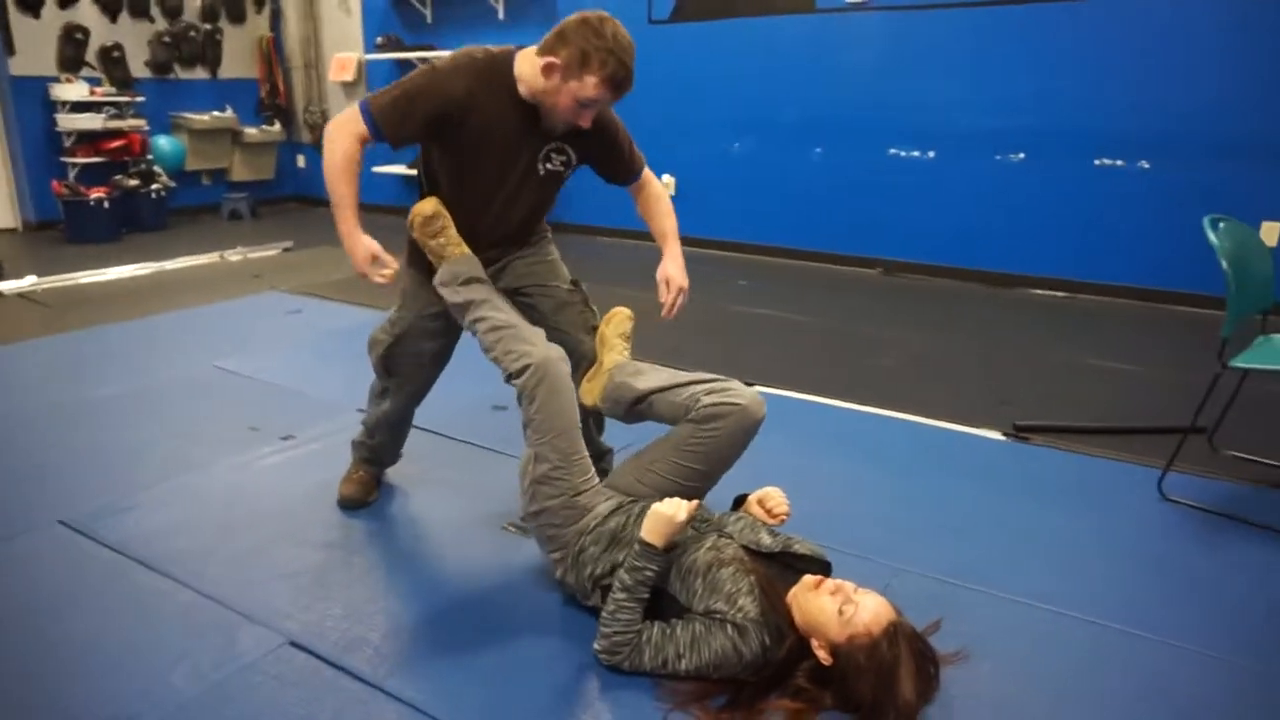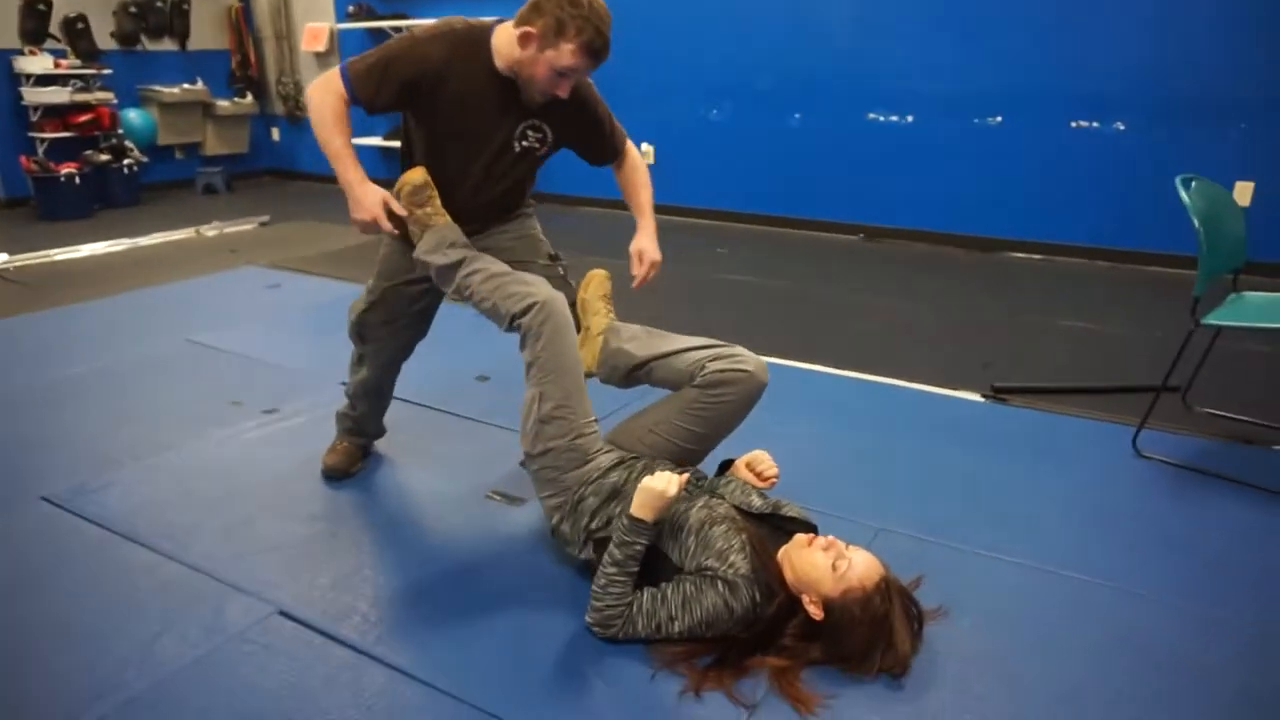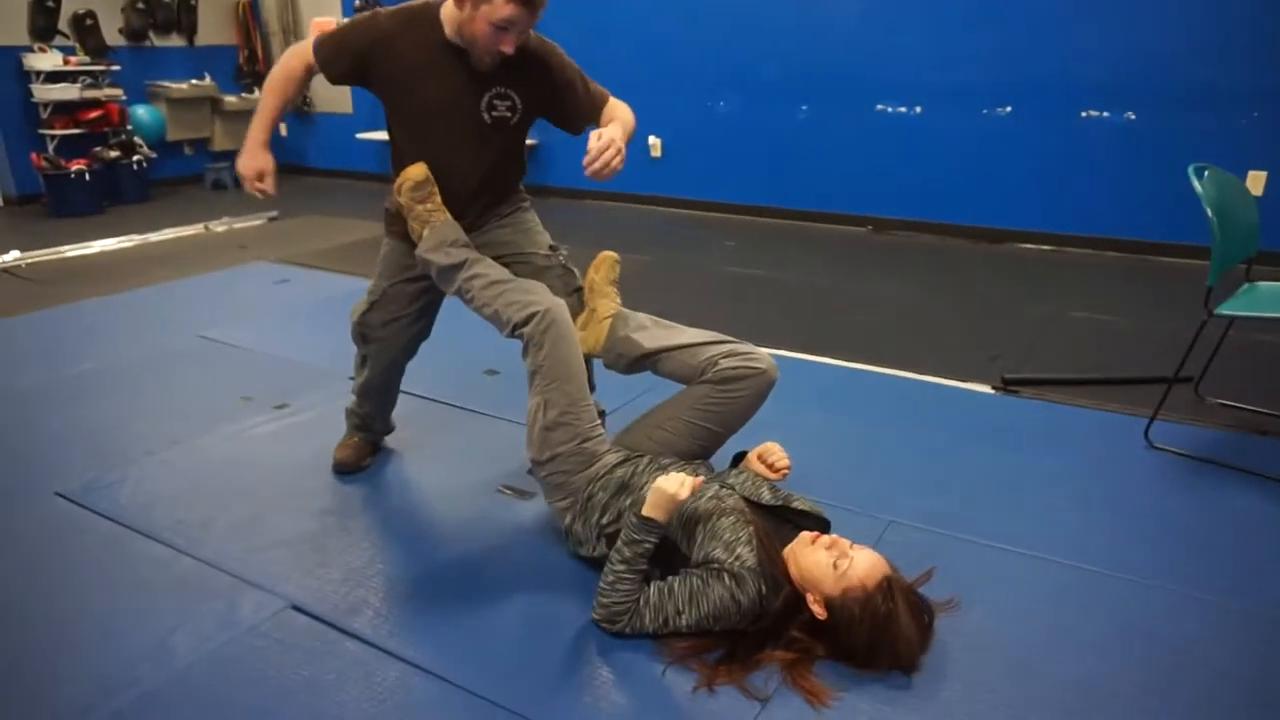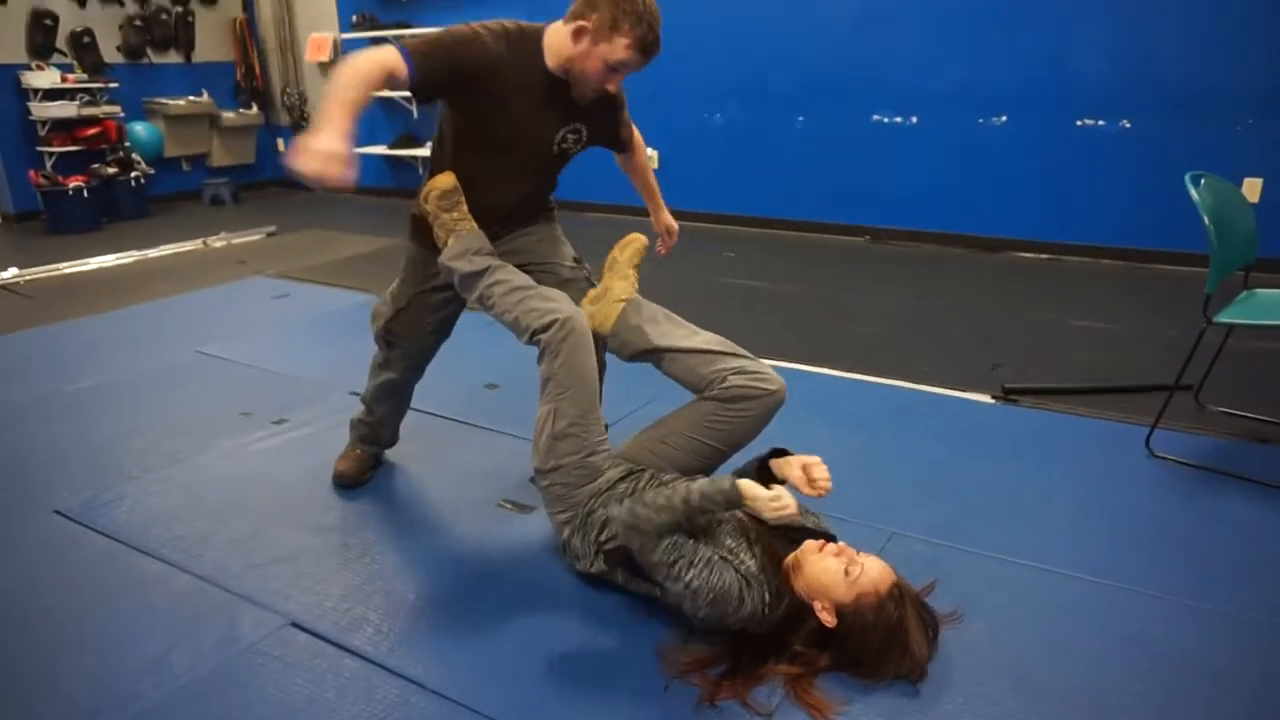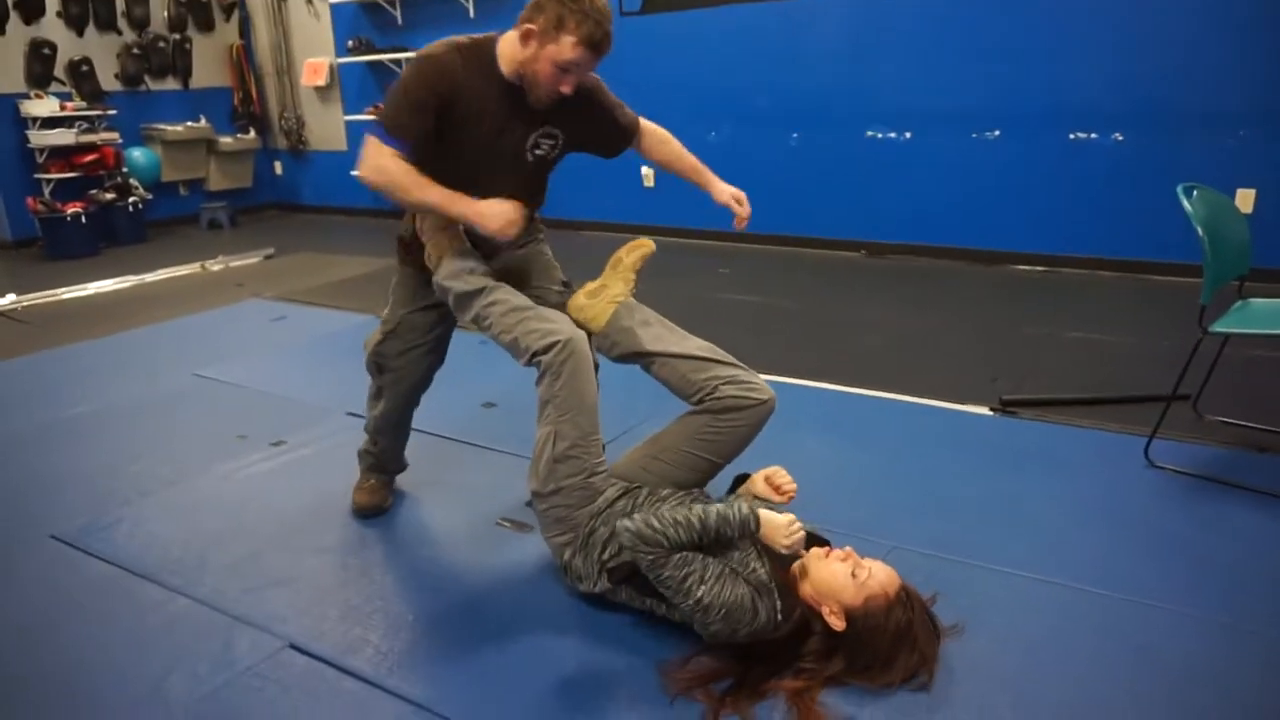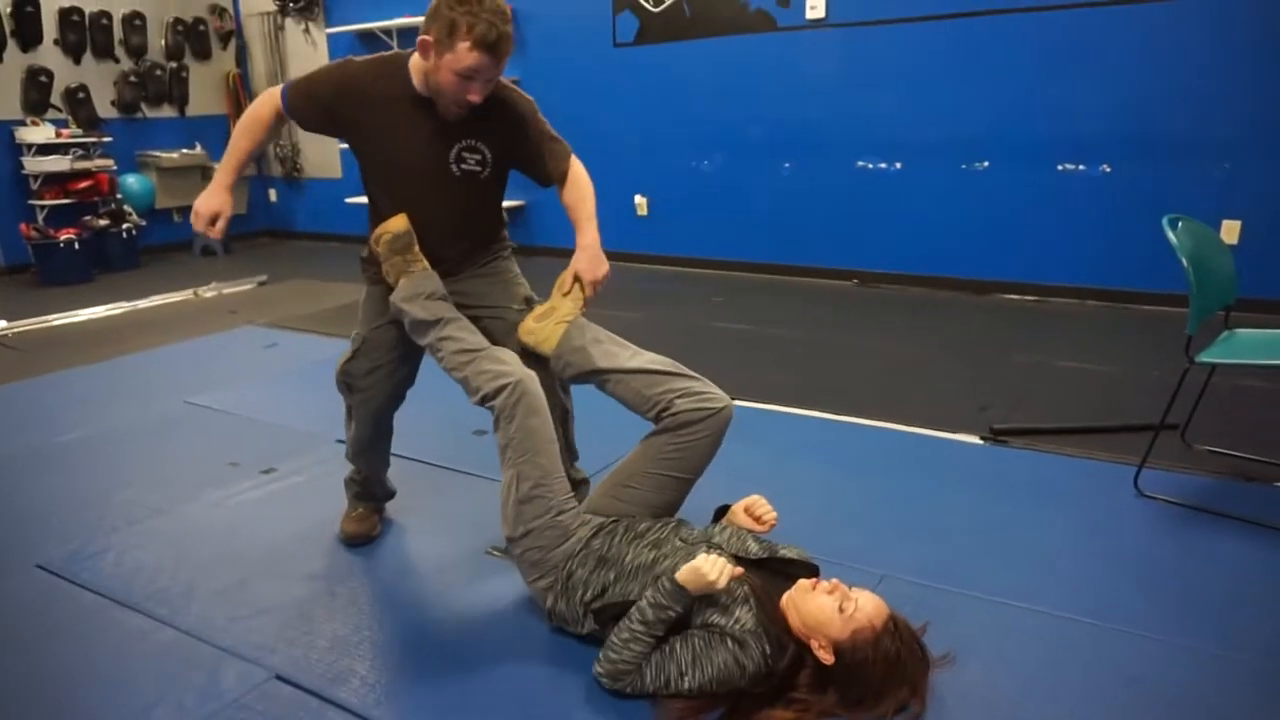
dt=0.4s
person 1, frame 1
left shoulder: (744, 640)
right shoulder: (804, 568)
left elbow: (616, 646)
left wrist: (648, 544)
right wrist: (749, 509)
left hip: (588, 541)
right hip: (632, 507)
left knee: (542, 365)
right knee: (738, 406)
left ankle: (457, 269)
right ankle: (613, 380)
person 1, frame 2
left shoulder: (736, 596)
right shoulder: (789, 528)
left elbow: (609, 618)
left wrist: (641, 518)
right wrist: (737, 474)
left hip: (584, 494)
right hip: (634, 466)
left knee: (544, 306)
right knee: (741, 372)
left ankle: (439, 241)
right ankle: (603, 344)
person 1, frame 3
left shoulder: (741, 591)
right shoulder: (800, 524)
left elbow: (615, 613)
left wrist: (650, 517)
right wrist: (750, 466)
left hip: (593, 495)
right hip: (638, 466)
left knee: (544, 315)
right knee: (750, 369)
left ankle: (439, 238)
right ankle: (609, 327)
person 1, frame 4
left shoulder: (738, 595)
right shoulder: (798, 539)
left elbow: (631, 520)
right elbow: (753, 498)
left wrist: (743, 489)
right wrist: (784, 471)
left hip: (588, 511)
right hip: (625, 480)
left knee: (564, 321)
right knee: (758, 388)
left ankle: (464, 251)
right ankle: (621, 316)
person 1, frame 5
left shoulder: (754, 612)
right shoulder: (800, 555)
left elbow: (642, 533)
left wrist: (747, 510)
right wrist: (750, 490)
left hip: (591, 535)
right hip: (629, 496)
left knee: (562, 340)
right knee: (747, 395)
left ankle: (455, 266)
right ankle: (609, 312)
person 1, frame 6
left shoulder: (745, 653)
right shoulder: (792, 573)
left elbow: (616, 669)
left wrist: (678, 586)
right wrist: (732, 521)
left hip: (568, 565)
right hip: (612, 530)
left knee: (515, 387)
right knee: (703, 406)
left ankle: (415, 284)
right ankle: (559, 331)
person 2, frame 1
left shoulder: (593, 121)
right shoulder: (460, 82)
left elbow: (643, 183)
right elbow: (345, 129)
left wrist: (671, 254)
right wrist: (349, 230)
left hip: (522, 250)
left knee: (584, 355)
right knee: (402, 366)
left ankle: (589, 473)
right ankle: (369, 461)
person 2, frame 2
left shoulder: (572, 94)
right shoulder: (436, 51)
left elbow: (625, 156)
right elbow: (326, 91)
left wrist: (645, 228)
right wrist: (355, 184)
left hip: (502, 224)
right knee: (378, 335)
right ankle: (355, 432)
person 2, frame 3
left shoulder: (536, 59)
left elbow: (614, 110)
right elbow: (303, 59)
left wrist: (614, 132)
right wrist: (257, 142)
left hip: (501, 216)
right knee: (381, 336)
right ankle: (365, 428)
person 2, frame 4
left shoulder: (602, 94)
right shoulder: (486, 51)
left elbow: (628, 141)
right elbow: (373, 64)
left wrist: (657, 207)
right wrist: (331, 129)
left hip: (528, 228)
right knee: (403, 345)
right ankle: (366, 441)
person 2, frame 5
left shoulder: (578, 94)
right shoulder: (444, 69)
left elbow: (642, 133)
right elbow: (375, 164)
left wrist: (713, 184)
right wrist: (470, 209)
left hip: (514, 245)
right knee: (397, 367)
right ankle: (378, 467)
person 2, frame 6
left shoulder: (509, 108)
right shoulder: (362, 84)
left elbow: (568, 169)
right elbow: (271, 105)
left wrist: (589, 238)
right wrist: (221, 185)
left hip: (482, 268)
left knee: (540, 381)
right knee: (369, 396)
left ankle: (569, 496)
right ankle: (366, 495)
